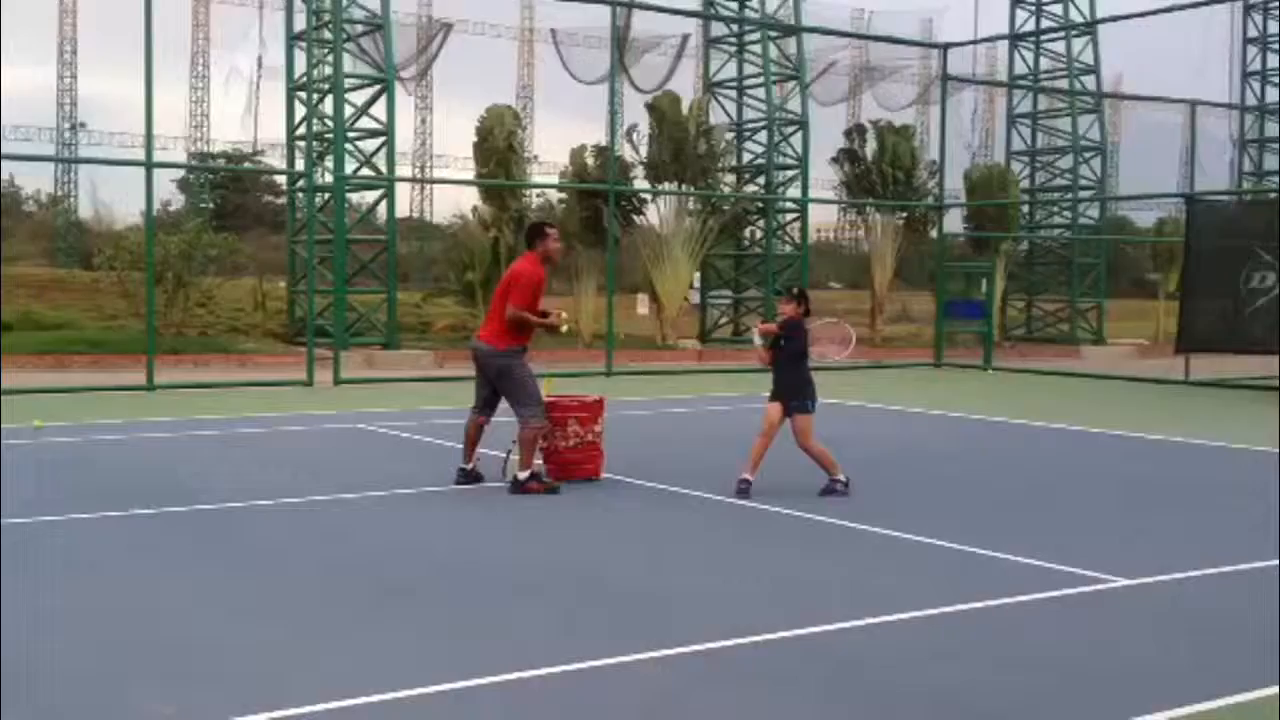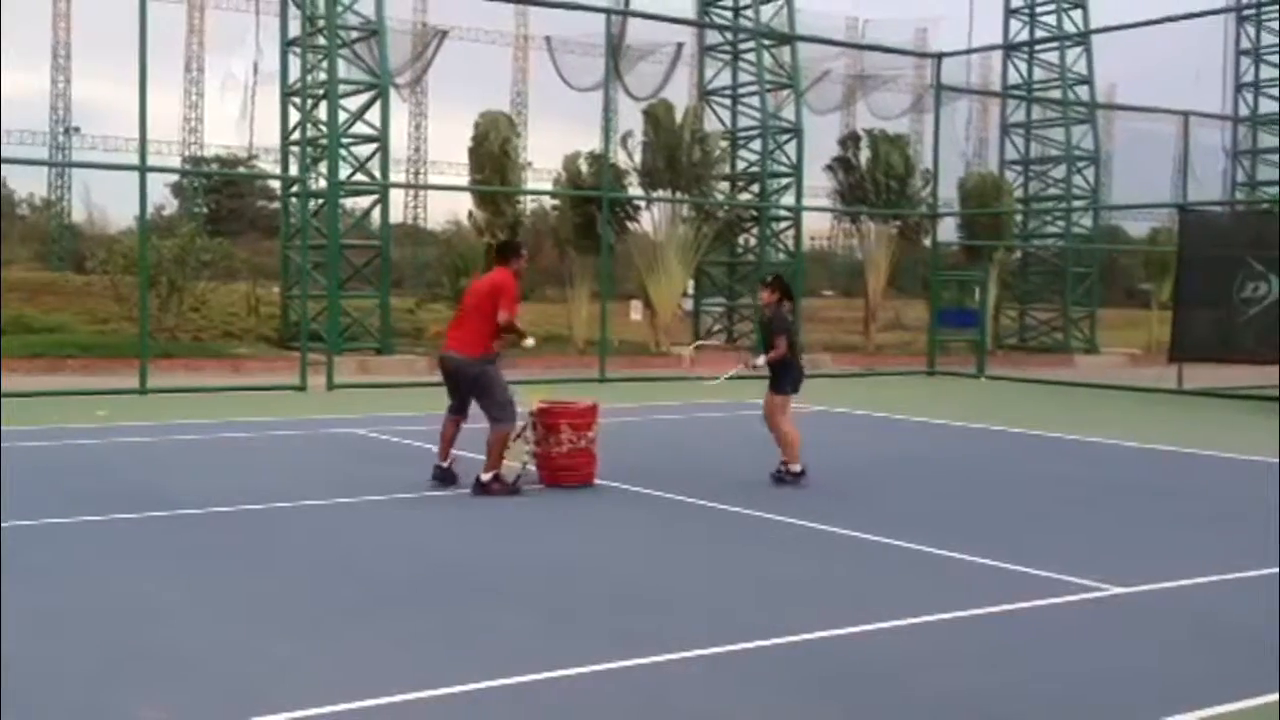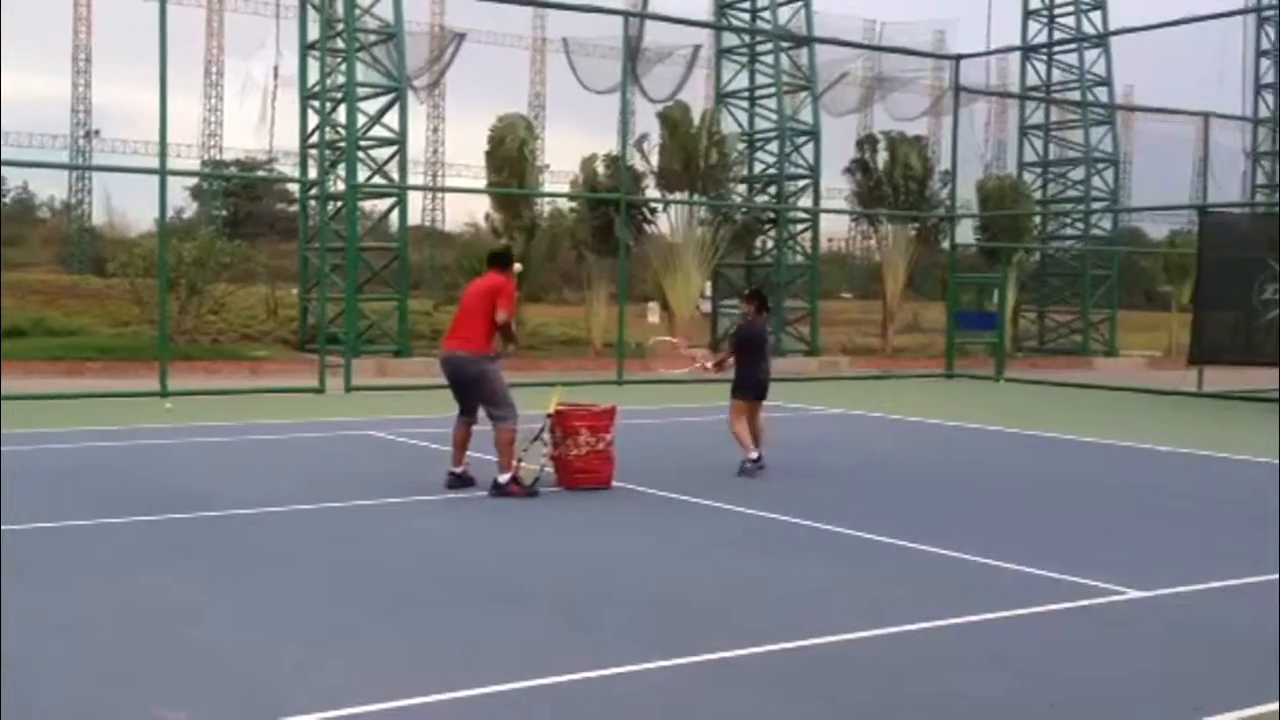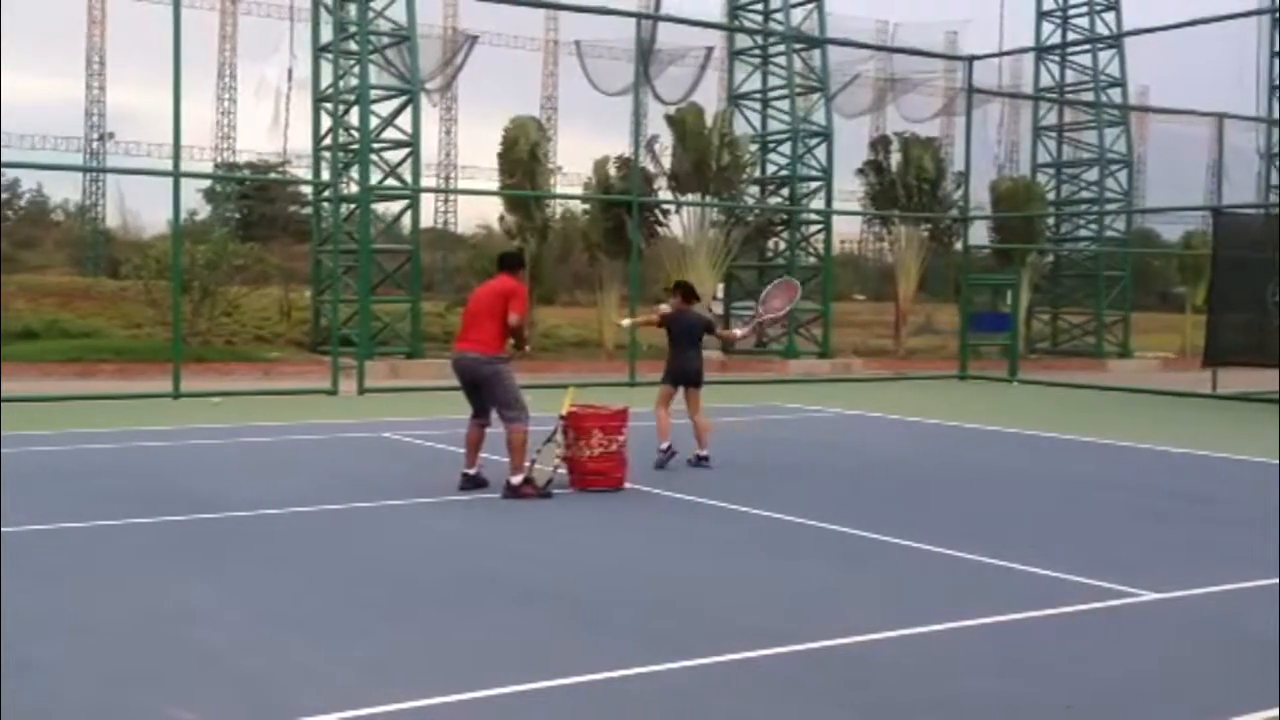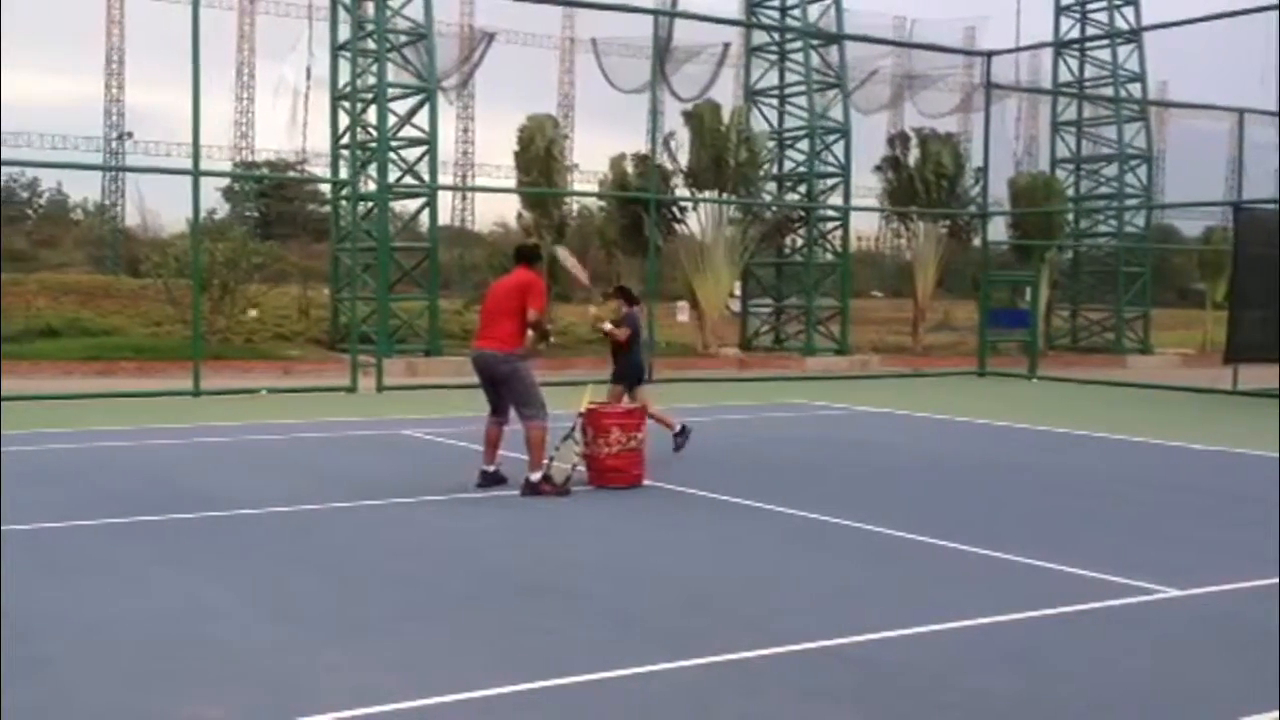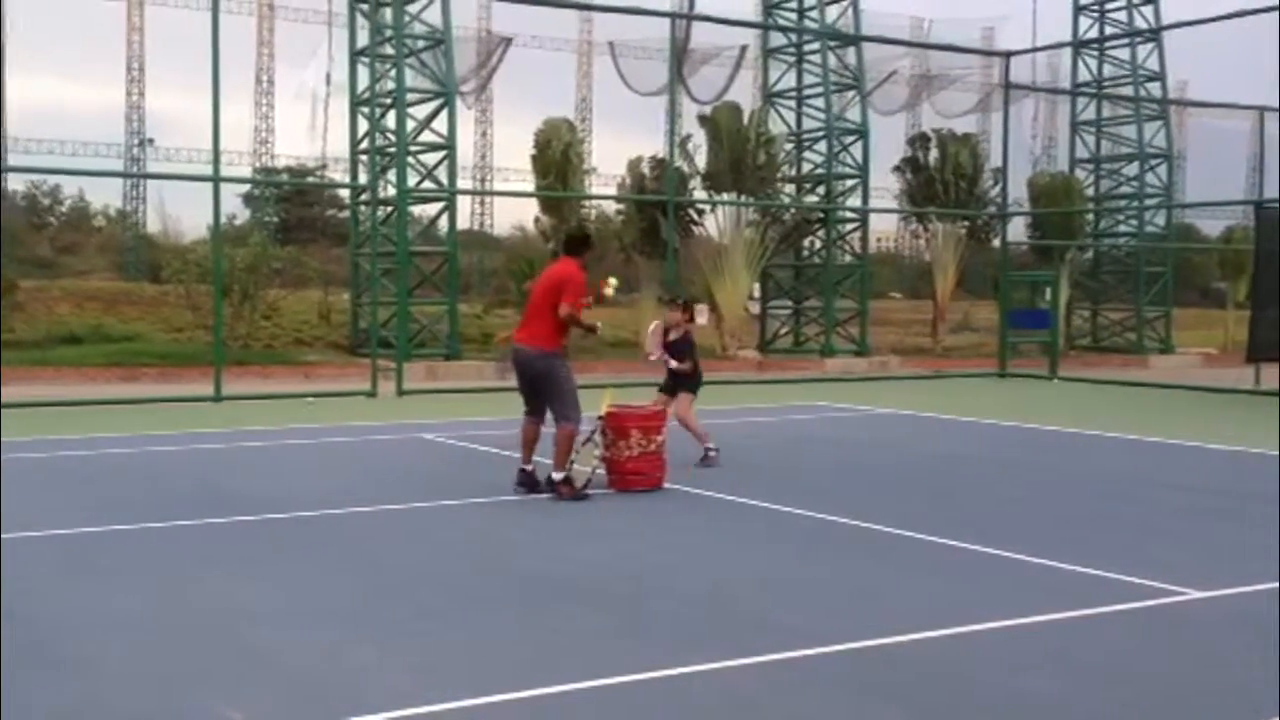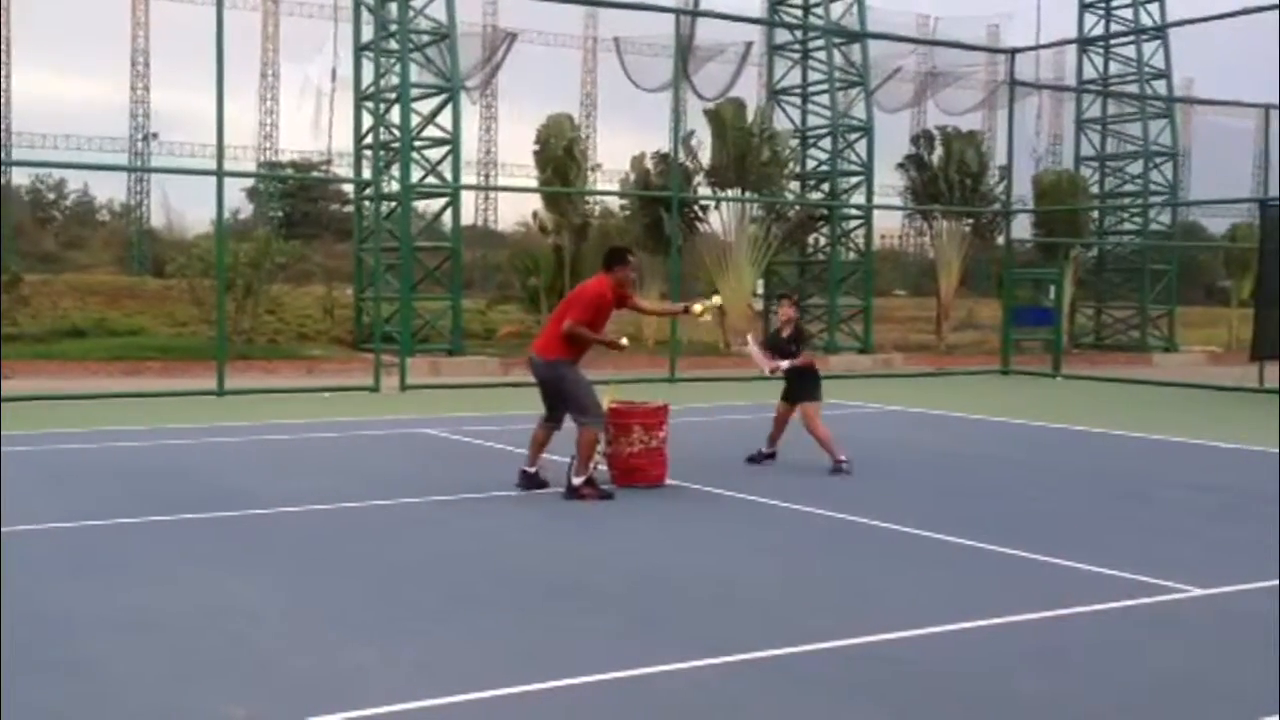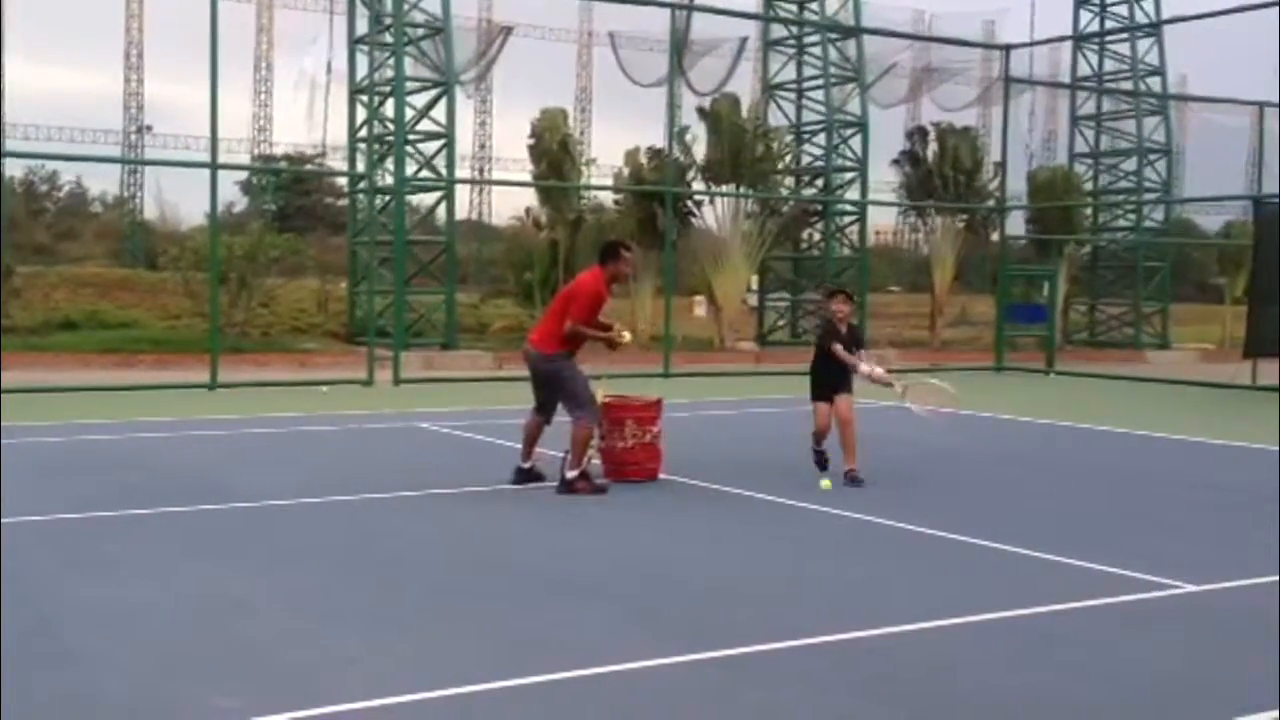
dt=0.7s
person 1, frame 1
left shoulder: (525, 266)
right shoulder: (530, 271)
right elbow: (513, 315)
left wrist: (544, 314)
right wrist: (545, 324)
left hip: (484, 344)
right hip: (504, 351)
left knee: (482, 410)
right knee: (533, 412)
left ankle: (467, 469)
right ankle: (524, 477)
person 1, frame 2
left shoulder: (481, 280)
right shoulder: (508, 282)
right elbow: (503, 321)
left wrist: (511, 335)
right wrist: (519, 331)
left hip: (449, 353)
right hip: (476, 359)
left knee: (456, 410)
right knee: (504, 416)
left ankle: (442, 465)
right ankle: (488, 479)
person 1, frame 3
left shoulder: (474, 284)
right shoulder: (504, 284)
right elbow: (501, 319)
right wrist: (510, 336)
left hip: (449, 354)
right hip: (475, 357)
left knee: (466, 413)
right knee: (505, 416)
left ankle: (457, 472)
right ankle: (504, 480)
person 1, frame 4
left shoulder: (481, 289)
right shoulder: (516, 287)
right elbow: (513, 322)
right wrist: (521, 341)
left hip: (461, 355)
right hip: (487, 358)
left knee: (479, 414)
right knee: (516, 416)
left ankle: (470, 474)
right ankle: (516, 482)
person 1, frame 5
left shoulder: (498, 283)
right shoulder: (534, 282)
right elbow: (532, 318)
right wrist: (543, 332)
left hip: (480, 352)
right hip: (506, 355)
left knee: (498, 412)
right knee: (535, 414)
left ankle: (488, 471)
right ankle: (535, 479)
person 1, frame 6
left shoulder: (551, 270)
right shoulder: (576, 274)
right elbow: (565, 314)
left wrist: (590, 300)
right wrist: (587, 326)
left hip: (521, 347)
right hip: (546, 352)
left knee: (534, 412)
right knee: (568, 416)
left ankle: (526, 472)
right ankle: (558, 479)
person 1, frame 7
left shoulder: (613, 291)
right shoulder: (595, 291)
left elbow: (647, 306)
right elbow: (568, 328)
left wrist: (686, 308)
right wrist: (604, 341)
left hip: (542, 357)
right hip: (556, 361)
left knee: (552, 417)
right knee: (592, 418)
left ankle: (529, 472)
right ankle: (579, 483)
person 1, frame 8
left shoulder: (596, 282)
right shoulder: (591, 286)
right elbow: (570, 328)
left wrist: (610, 328)
right wrist: (604, 337)
left hip: (537, 349)
right hip: (552, 355)
left knee: (543, 409)
right knee: (586, 412)
left ankle: (525, 468)
right ankle: (573, 477)
person 2, frame 1
left shoulder: (795, 326)
right shoulder: (783, 328)
left elbow: (762, 329)
right elbow: (766, 359)
left wrist: (759, 335)
right wrist: (761, 344)
left hip: (800, 391)
right hip: (781, 389)
left knee: (805, 442)
right knee: (766, 431)
left ankle: (839, 479)
right ankle: (747, 478)
person 2, frame 2
left shoulder: (777, 318)
right shoulder: (770, 316)
left elbow: (782, 350)
left wrist: (763, 360)
right wrist: (763, 358)
left hip: (788, 373)
right hip: (780, 373)
left knee: (780, 419)
right knee: (769, 414)
left ankle: (795, 468)
right ankle: (787, 462)
person 2, frame 3
left shoulder: (744, 328)
right shoulder: (761, 325)
left elbow: (728, 353)
left wrist: (713, 364)
right wrist: (723, 362)
left hip: (746, 378)
right hip: (762, 377)
left knee: (736, 420)
right knee: (753, 417)
left ankle: (752, 457)
right ankle: (755, 456)
person 2, frame 4
left shoulder: (673, 317)
right shoulder: (701, 319)
left elbow: (650, 320)
right elbow: (722, 335)
left wrist: (630, 322)
right wrist: (737, 334)
left hip: (676, 367)
right hip: (695, 368)
left knee: (661, 406)
right knee: (695, 412)
left ankle: (665, 447)
right ankle: (703, 454)
person 2, frame 5
left shoulder: (630, 318)
right shoulder: (620, 319)
left elbow: (621, 337)
left wrist: (607, 327)
right wrist: (601, 322)
left hip: (628, 367)
right hip: (633, 366)
right knee: (643, 406)
right ankle: (677, 428)
person 2, frame 6
left shoulder: (687, 340)
right shoulder: (665, 332)
left elbow: (687, 368)
right elbow: (660, 350)
left wrist: (670, 361)
right wrist: (660, 356)
left hip: (689, 379)
right hip: (672, 378)
left knee: (682, 415)
left ankle: (709, 448)
person 2, frame 7
left shoulder: (801, 333)
right shoulder: (775, 335)
left elbow: (807, 359)
right elbow: (769, 356)
left wrist: (784, 364)
right wrist: (773, 366)
left hip: (808, 382)
right hip: (792, 382)
left knee: (812, 423)
right knee: (779, 420)
left ankle: (840, 459)
right ankle: (768, 450)
person 2, frame 8
left shoulder: (855, 331)
right shoulder: (826, 328)
left elbow: (860, 357)
right elbow: (840, 353)
left wrist: (878, 375)
left hip: (843, 380)
right hip: (821, 380)
left knee: (845, 419)
right knee: (822, 426)
left ankle: (850, 469)
right ankle: (818, 447)
